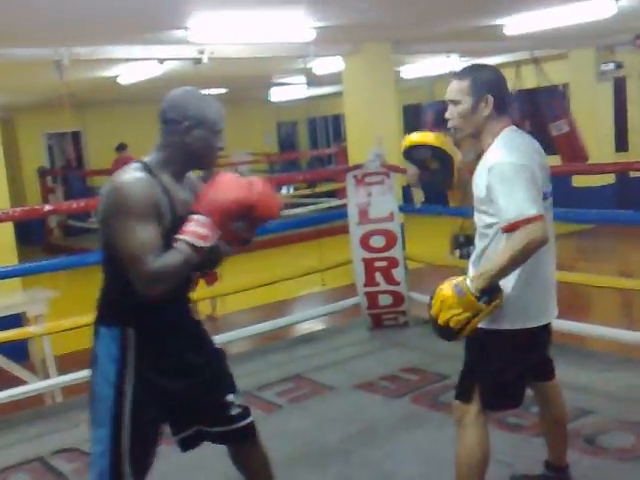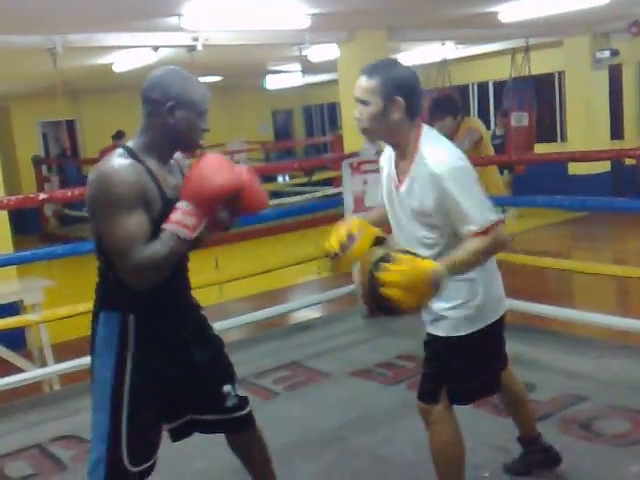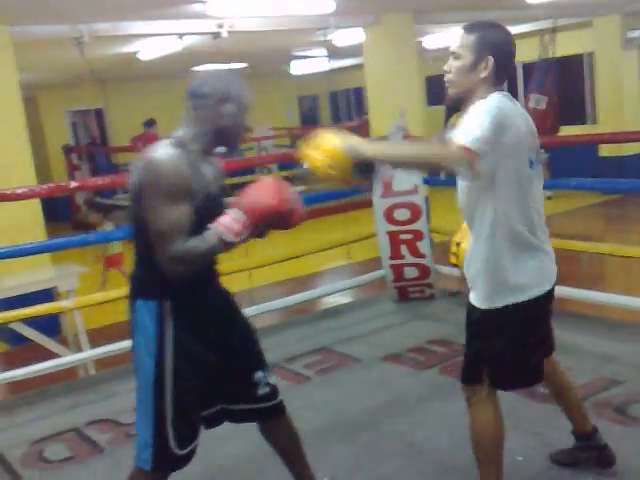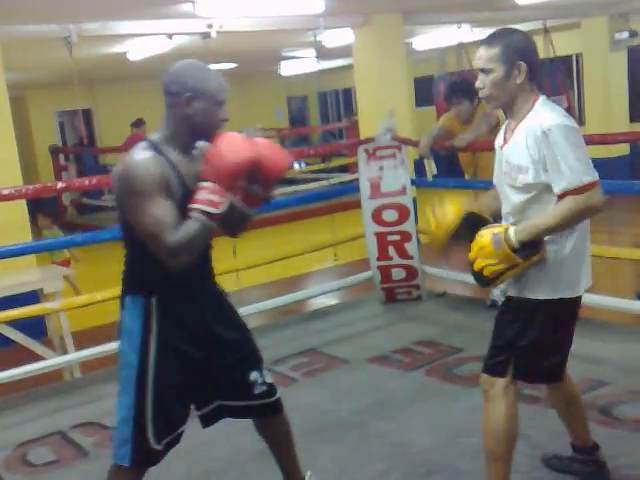
dt=0.7s
person 1, frame 1
left shoulder: (506, 159)
right shoulder: (517, 146)
left elbow: (533, 233)
left wrist: (472, 284)
left hip: (505, 307)
right hip: (530, 302)
left knee: (468, 407)
right knee: (543, 384)
person 1, frame 2
left shoulder: (441, 165)
right shoulder: (393, 153)
left elbow: (491, 236)
right elbow: (395, 208)
left wrist: (435, 271)
right wrist: (359, 225)
left hip: (462, 307)
right hip: (463, 300)
left knee: (433, 404)
right knee: (495, 374)
person 1, frame 3
left shoulder: (492, 113)
right shoulder: (514, 114)
left elbow: (447, 155)
left wrist: (362, 149)
left hip: (501, 278)
right hip: (533, 271)
left knee: (478, 388)
right knee: (535, 359)
right ankle: (591, 443)
person 1, frame 4
left shoulder: (550, 126)
right shoulder: (511, 127)
left elbow: (589, 198)
left wrist: (516, 235)
right wrist: (472, 212)
left hip: (545, 280)
right hip: (536, 276)
left knee: (496, 382)
right knee: (548, 371)
person 2, frame 1
left shoulder: (188, 185)
right shoulder: (131, 188)
right elbow: (149, 281)
left wrist: (240, 229)
right wrist: (206, 222)
left hip: (179, 329)
right hip: (130, 338)
left knee: (238, 426)
person 2, frame 2
left shoulder: (174, 165)
right shoulder: (118, 175)
right elbow: (137, 271)
left wrist: (221, 208)
right wrist: (192, 210)
left hip: (180, 313)
right hip: (130, 326)
left knee: (237, 413)
person 2, frame 3
left shoulder: (209, 163)
right shoulder: (163, 164)
right elbow: (174, 260)
left wrist: (255, 219)
right wrist: (240, 218)
left hip: (208, 300)
right hip: (166, 310)
left knee: (266, 401)
person 2, frame 4
left shoulder: (203, 155)
right shoulder: (141, 165)
left elbow: (233, 226)
right elbow: (174, 252)
right wrist: (213, 189)
left hip: (205, 299)
right hip: (157, 310)
left knee: (263, 397)
